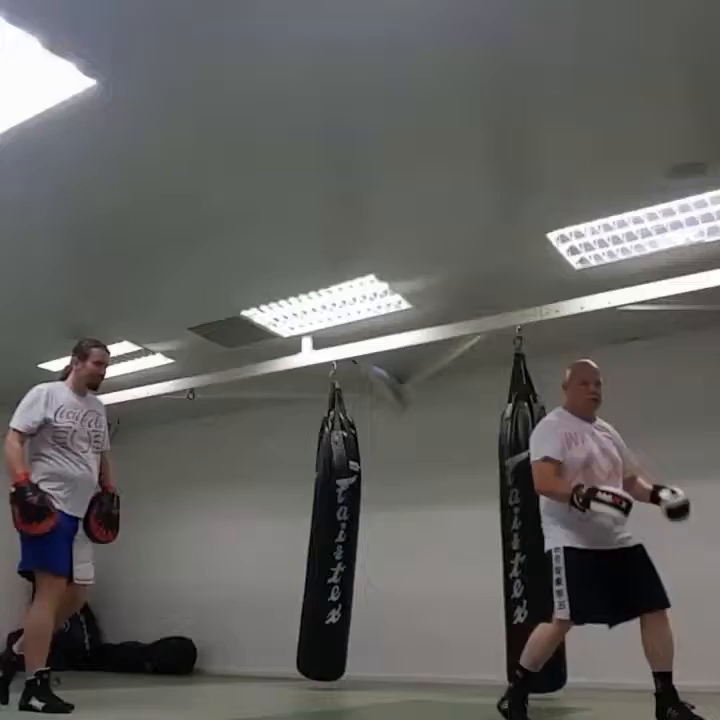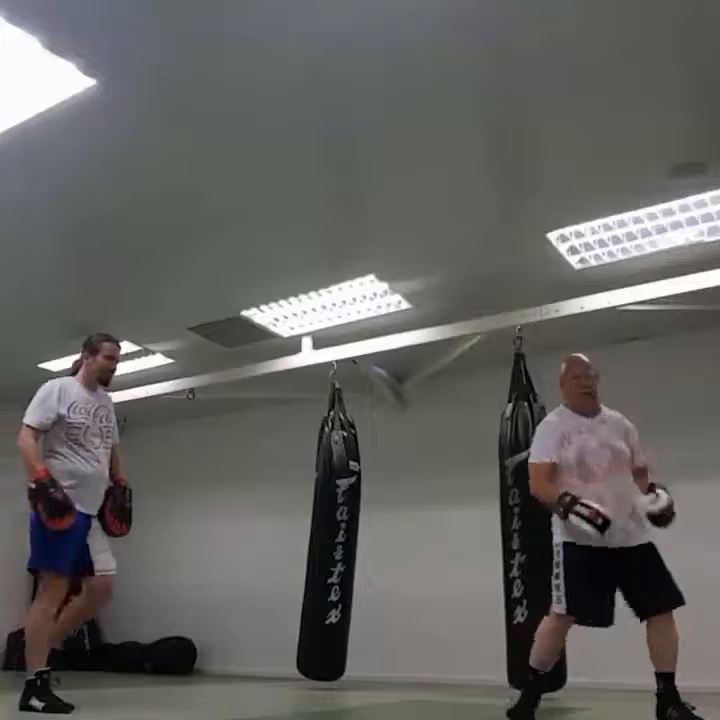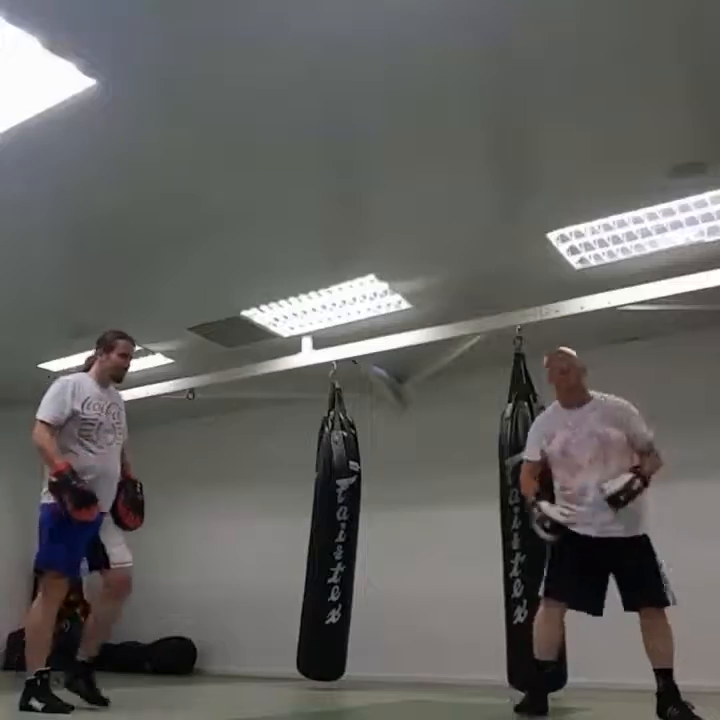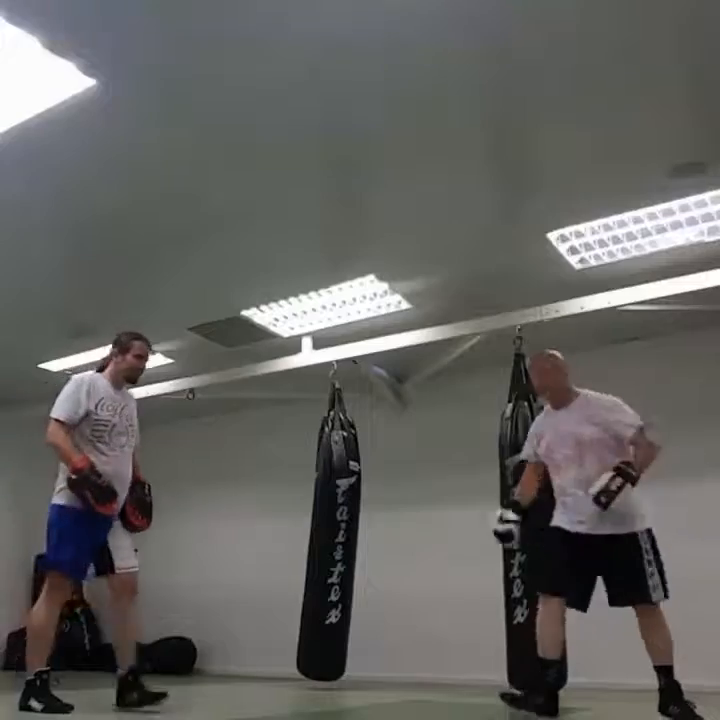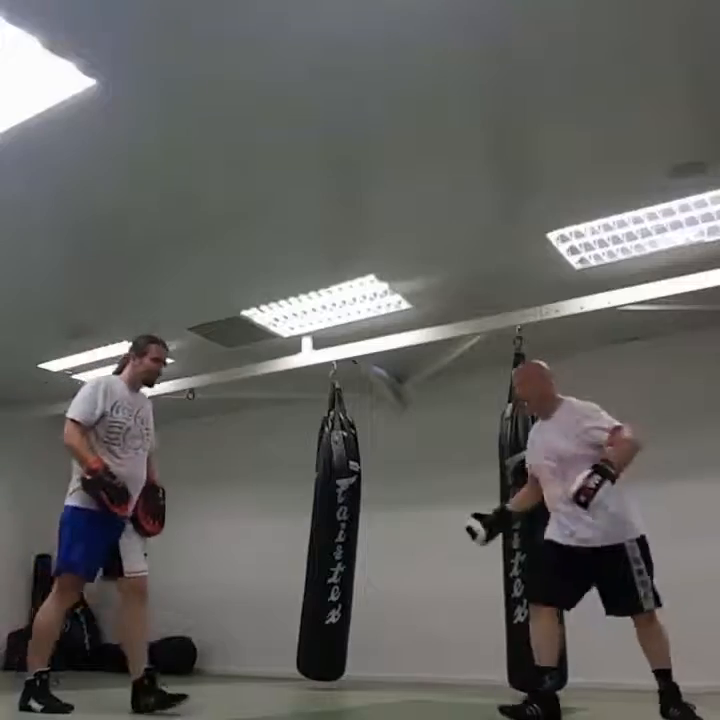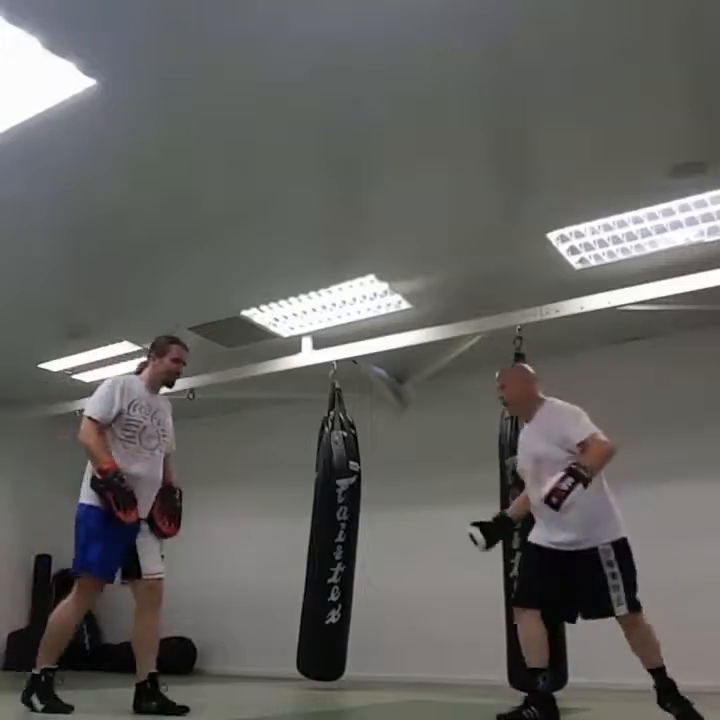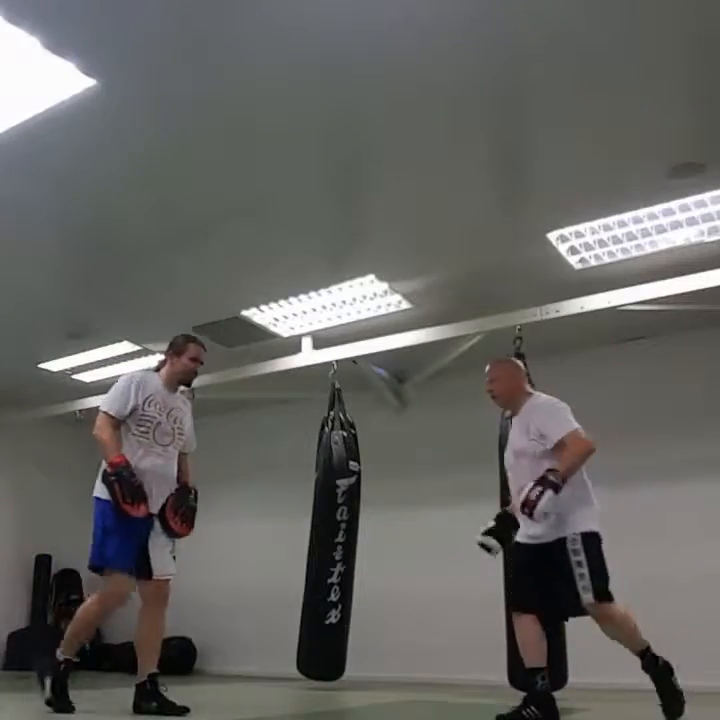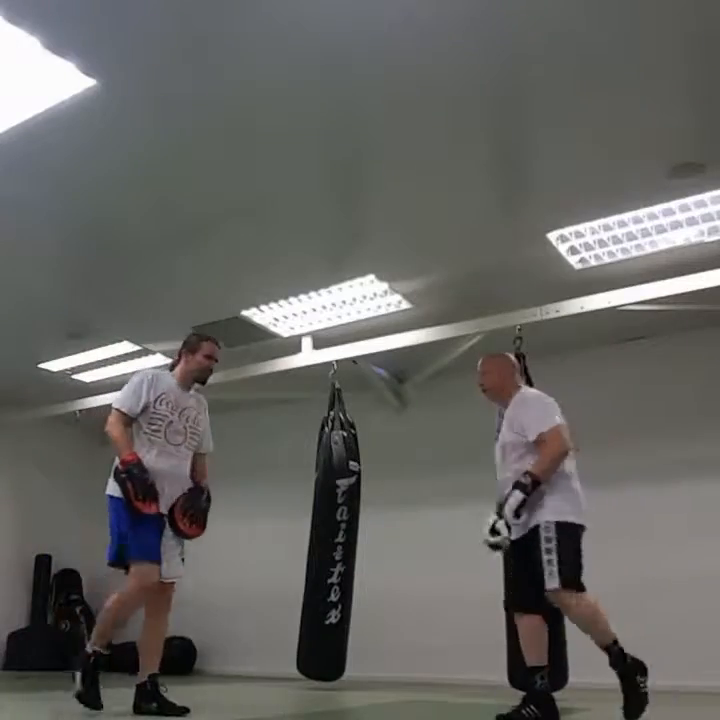
dt=0.1s
person 1, frame 1
left shoulder: (97, 408)
right shoulder: (45, 394)
left wrist: (109, 493)
left hip: (80, 511)
right hip: (47, 507)
left knee: (75, 595)
right knee: (51, 591)
right ankle: (36, 683)
person 1, frame 2
left shoulder: (106, 402)
right shoulder: (57, 389)
right elbow: (27, 437)
left wrist: (121, 486)
right wrist: (42, 480)
left hip: (92, 508)
right hip: (59, 505)
left knee: (101, 588)
right knee: (53, 590)
left ankle: (40, 654)
right ankle: (36, 684)
person 1, frame 3
left shoulder: (116, 398)
right shoulder: (70, 385)
right elbow: (41, 433)
left wrist: (130, 482)
right wrist: (65, 474)
left hip: (103, 506)
right hip: (68, 505)
left knee: (120, 581)
right knee: (53, 590)
left ankle: (82, 667)
right ankle: (36, 684)
person 1, frame 4
left shoulder: (128, 400)
right shoulder: (84, 384)
right elbow: (55, 432)
left wrist: (140, 485)
right wrist: (84, 470)
left hip: (114, 508)
right hip: (78, 504)
left knee: (127, 587)
right knee: (57, 590)
left ankle: (128, 682)
right ankle: (35, 684)
person 1, frame 5
left shoulder: (144, 402)
right shoulder: (101, 387)
right elbow: (72, 433)
right wrist: (99, 473)
left hip: (127, 511)
right hip: (90, 505)
left knee: (136, 591)
right knee: (66, 590)
left ankle: (144, 686)
right ankle: (34, 685)
person 1, frame 6
left shoulder: (164, 405)
right shoulder: (119, 387)
right elbow: (87, 431)
right wrist: (110, 473)
left hip: (141, 512)
right hip: (104, 506)
left knee: (151, 594)
right knee: (85, 593)
left ankle: (147, 689)
right ankle: (39, 680)
person 1, frame 7
left shoulder: (184, 406)
right shoulder: (135, 383)
right elbow: (101, 425)
left wrist: (187, 492)
right wrist: (120, 469)
left hip: (157, 507)
right hip: (119, 501)
left knee: (158, 593)
right knee: (116, 590)
left ankle: (147, 687)
right ankle: (58, 667)
person 1, frame 8
left shoulder: (199, 405)
right shoulder: (149, 381)
right elbow: (114, 424)
right wrist: (133, 466)
left hip: (168, 505)
right hip: (132, 496)
left knee: (163, 595)
right knee: (144, 582)
right ankle: (91, 657)
person 2, frame 1
left shoulder: (607, 431)
right shoulder: (551, 427)
left elbow: (630, 479)
right elbow: (545, 482)
left wrist: (658, 493)
right wrist: (593, 496)
left hip: (621, 541)
right hip: (573, 542)
left knee: (655, 612)
right knee: (562, 620)
right ankle: (517, 689)
person 2, frame 2
left shoulder: (620, 424)
right shoulder: (552, 427)
left elbow: (641, 471)
right elbow: (539, 486)
left wrist: (656, 495)
right wrist: (573, 508)
left hip: (631, 538)
right hip: (578, 540)
left knee: (662, 612)
right knee: (561, 615)
right ankle: (530, 690)
person 2, frame 3
left shoulder: (617, 410)
right shoulder: (544, 423)
left elbow: (650, 454)
right elbow: (530, 476)
left wrist: (638, 479)
right wrist: (540, 506)
left hip: (629, 528)
right hip: (574, 528)
left knee: (654, 607)
right knee: (552, 601)
right ankle: (538, 687)
person 2, frame 4
left shoulder: (604, 407)
right shoulder: (540, 425)
left elbow: (649, 444)
right elbow: (532, 475)
left wrist: (625, 476)
right wrist: (514, 508)
left hip: (623, 524)
right hip: (569, 526)
left knee: (648, 604)
right knee: (550, 597)
right ankle: (546, 689)
person 2, frame 5
left shoulder: (581, 413)
right shoulder: (536, 432)
left elbow: (629, 442)
right elbow: (535, 487)
left wrist: (602, 474)
right wrist: (501, 515)
left hip: (614, 532)
right hip: (563, 536)
left knee: (642, 612)
right knee: (541, 607)
person 2, frame 6
left shoulder: (561, 415)
right shoulder: (527, 433)
left elbow: (603, 447)
left wrist: (572, 478)
right wrist: (503, 521)
left hip: (594, 534)
right hip: (547, 538)
left knee: (627, 614)
right knee: (525, 608)
left ankle: (667, 691)
person 2, frame 7
left shoulder: (543, 408)
right shoulder: (518, 423)
left elbow: (581, 446)
left wrist: (548, 483)
right wrist: (502, 521)
left hip: (569, 524)
right hip: (536, 532)
left knee: (595, 603)
right knee: (522, 610)
left ankle: (655, 670)
person 2, frame 8
left shoulder: (529, 402)
right shoulder: (512, 414)
left elbow: (559, 445)
left wrist: (524, 486)
right wrist: (501, 517)
left hip: (553, 514)
right hip: (527, 523)
left knee: (560, 591)
right knee: (524, 609)
left ankle: (624, 665)
